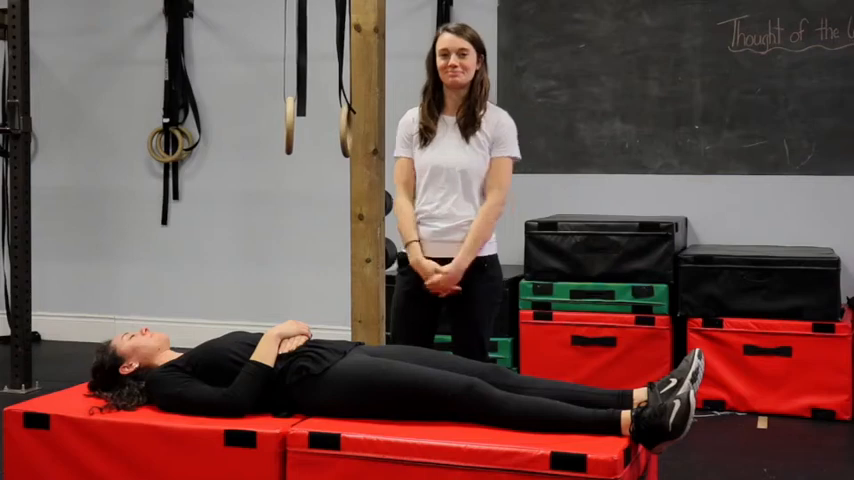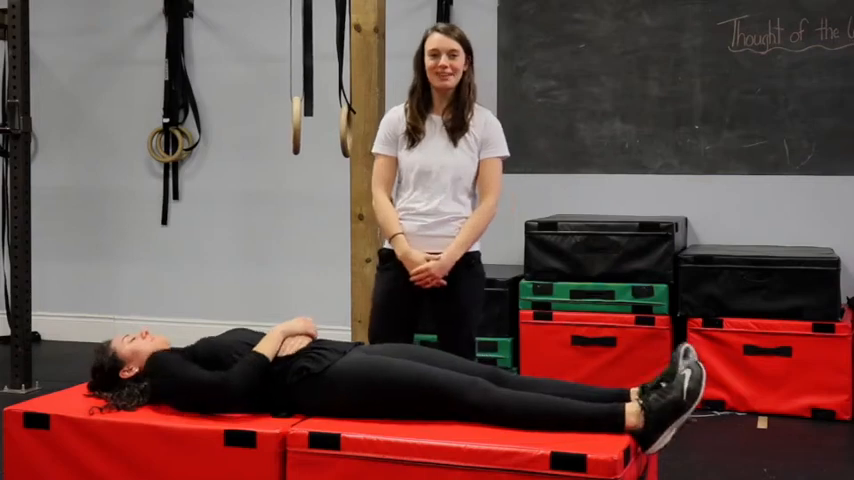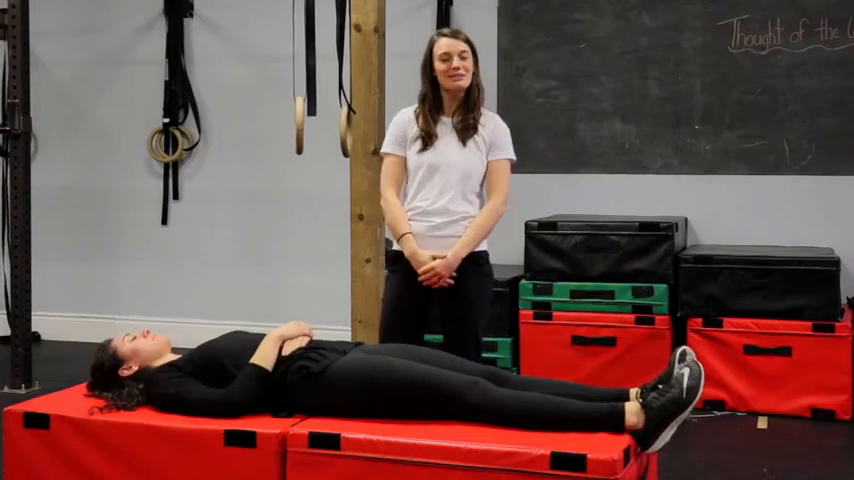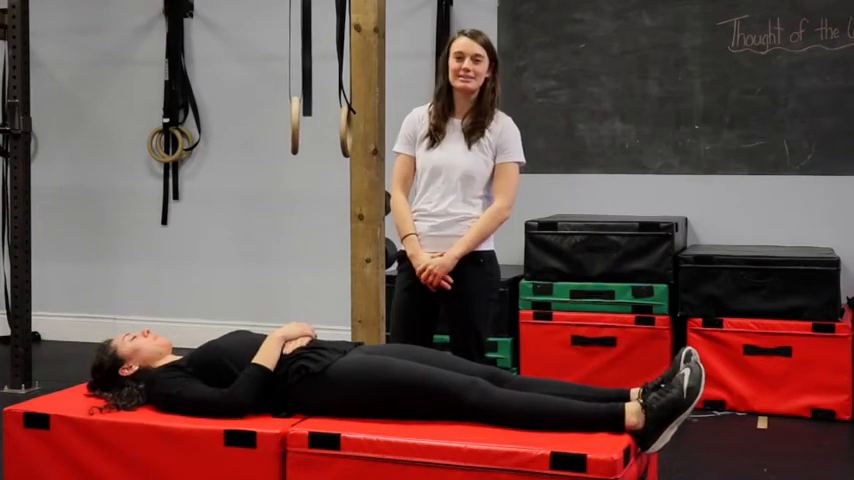
dt=0.5s
person 1, frame 1
left shoulder: (193, 359)
right shoulder: (167, 384)
right elbow: (237, 402)
left wrist: (285, 337)
right wrist: (274, 339)
left hip: (341, 355)
right hip: (319, 383)
left knee: (490, 375)
right knee: (473, 397)
left ankle: (640, 397)
right ankle: (633, 424)
person 1, frame 2
left shoulder: (190, 354)
right shoulder: (166, 374)
right elbow: (233, 388)
left wrist: (289, 337)
right wrist: (278, 332)
left hip: (342, 355)
right hip: (318, 384)
left knee: (490, 376)
right knee: (472, 398)
left ankle: (637, 397)
right ankle: (634, 421)
person 1, frame 3
left shoulder: (192, 359)
right shoulder: (165, 385)
right elbow: (237, 401)
left wrist: (284, 337)
right wrist: (274, 340)
left hip: (339, 355)
right hip: (319, 383)
left knee: (490, 375)
right knee: (473, 396)
left ankle: (637, 396)
right ankle: (634, 420)
person 1, frame 4
left shoulder: (192, 359)
right shoulder: (166, 386)
right elbow: (239, 402)
left wrist: (284, 336)
right wrist: (276, 339)
left hip: (338, 355)
right hip: (321, 384)
left knee: (491, 375)
right knee: (472, 396)
left ankle: (638, 396)
right ankle: (634, 419)
person 2, frame 1
left shoulder: (497, 122)
right shoulder: (412, 122)
left elbow: (495, 201)
right elbow: (403, 196)
left wrist: (458, 265)
right wrist: (417, 257)
left hip: (476, 265)
right hip: (418, 264)
left knee: (471, 365)
person 2, frame 2
left shoulder: (484, 124)
right shoulder: (397, 120)
left elbow: (489, 202)
right elbow: (380, 194)
left wrist: (448, 258)
right wrist: (406, 252)
left hip: (460, 261)
right hip: (398, 260)
person 2, frame 3
left shoulder: (492, 127)
right shoulder: (406, 121)
left elbow: (497, 202)
right elbow: (389, 194)
left wrist: (454, 257)
right wrist: (414, 251)
left hip: (468, 261)
right hip: (408, 259)
left knee: (463, 362)
person 2, frame 4
left shoulder: (501, 128)
right shoulder: (418, 120)
left elbow: (502, 206)
right elbow: (398, 193)
left wrist: (450, 257)
right wrist: (415, 253)
left hip: (473, 261)
right hip: (416, 259)
left knee: (468, 362)
